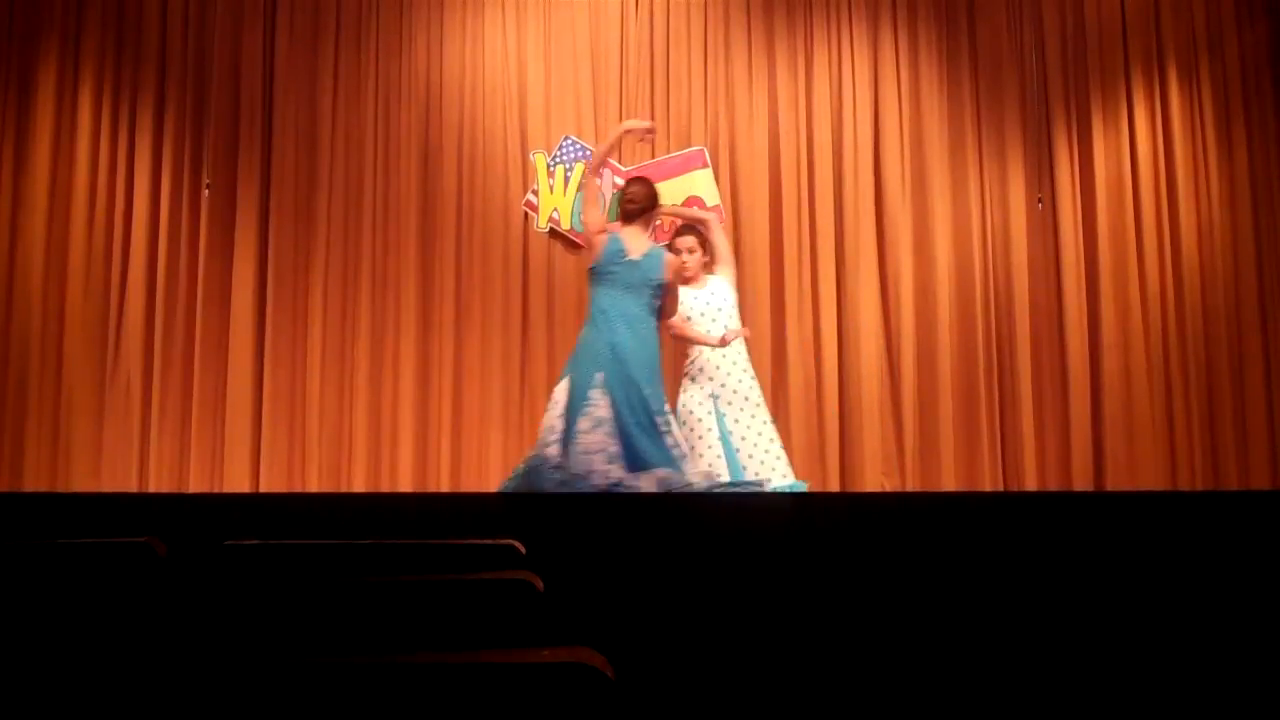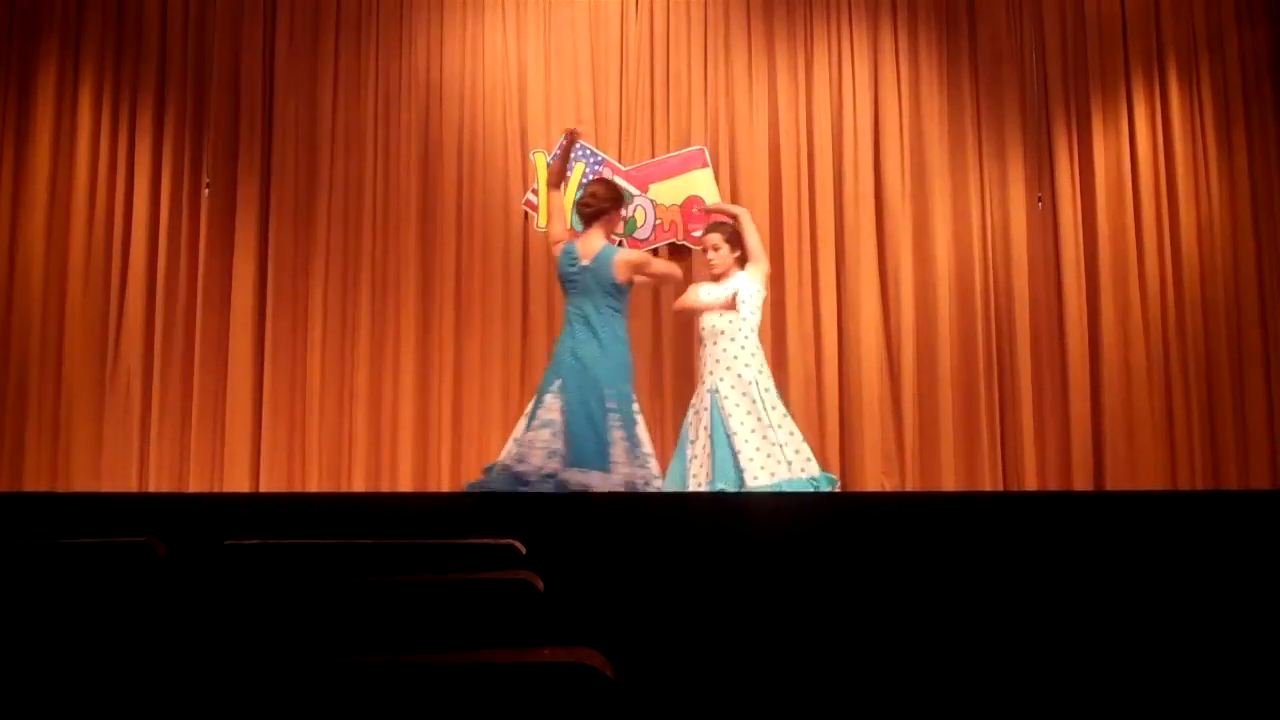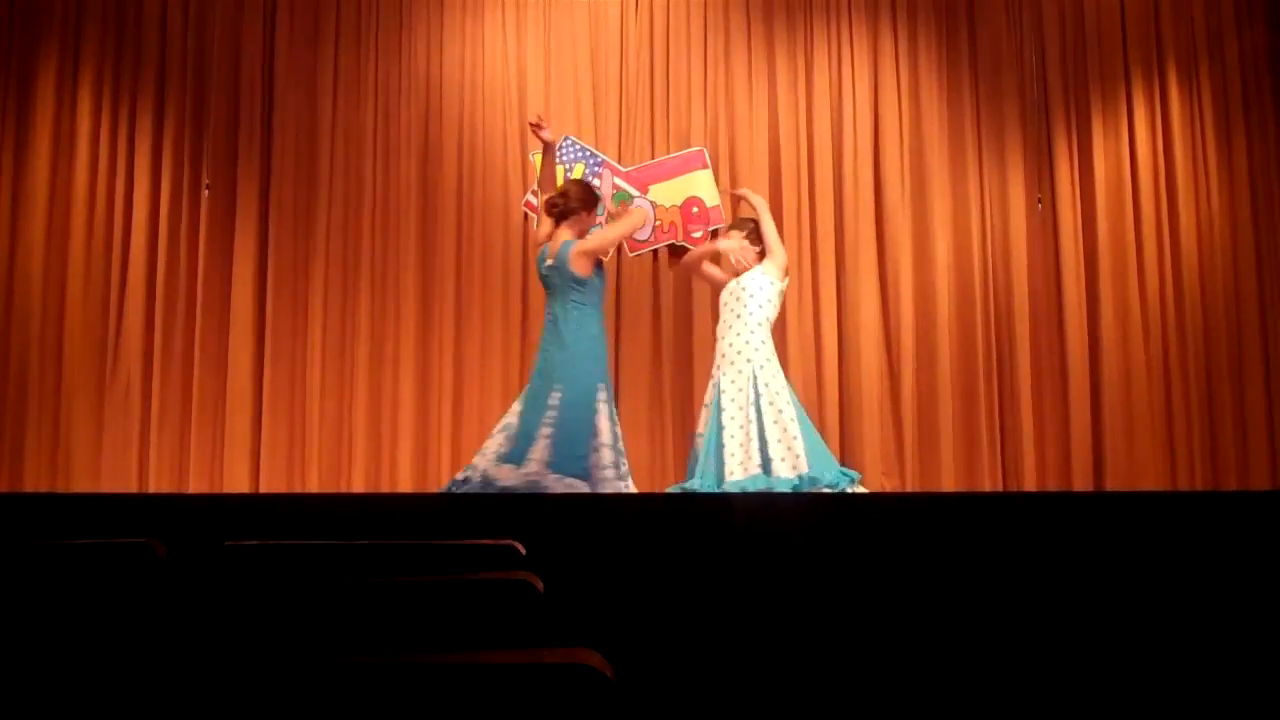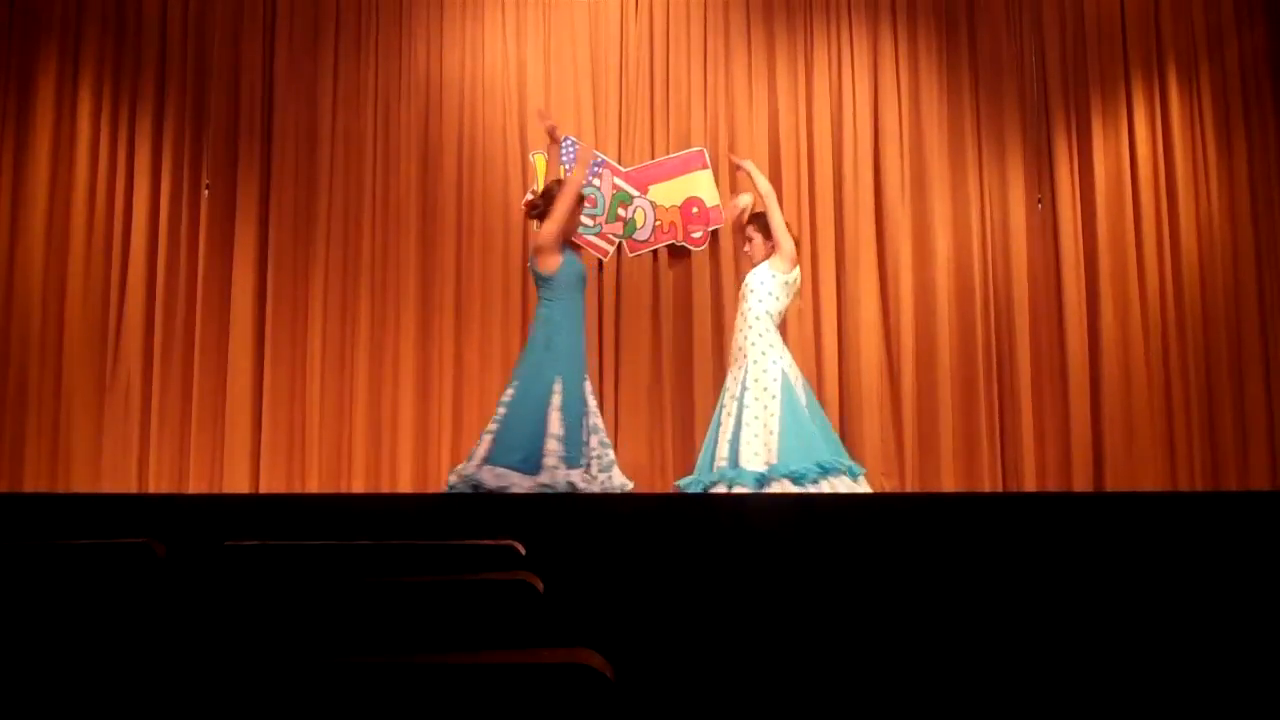
dt=0.2s
person 1, frame 1
left shoulder: (601, 243)
right shoulder: (667, 263)
left elbow: (590, 176)
right elbow: (666, 315)
left wrist: (621, 133)
left hip: (594, 353)
right hip: (637, 358)
right knee: (650, 446)
person 1, frame 2
left shoulder: (561, 248)
right shoulder: (624, 258)
left elbow: (554, 187)
right elbow: (675, 274)
left wrist: (567, 149)
right wrist: (639, 274)
left hip: (569, 358)
right hip: (609, 362)
left knee: (557, 444)
right knee: (609, 446)
person 1, frame 3
left shoulder: (547, 245)
right shoulder: (583, 250)
left elbow: (547, 194)
right elbow: (634, 220)
left wrist: (548, 148)
right wrist: (620, 213)
left hip: (554, 358)
right hip: (582, 360)
left knee: (543, 437)
right knee: (578, 447)
person 1, frame 4
left shoulder: (551, 247)
right shoulder: (546, 246)
left elbow: (561, 194)
right elbow: (571, 188)
left wrist: (553, 143)
right wrist: (583, 158)
left hip: (563, 358)
right hip: (552, 358)
left knee: (569, 440)
right knee: (541, 435)
person 2, frame 1
left shoulder: (722, 281)
right shoulder: (675, 294)
left elbow: (712, 218)
right elbow: (675, 327)
left wrist: (680, 213)
right wrist: (712, 339)
left hip: (740, 385)
right hip: (699, 388)
left knee: (755, 458)
right knee: (709, 468)
person 2, frame 2
left shoulder: (755, 276)
right shoulder: (701, 290)
left elbow: (743, 214)
right elbow: (680, 304)
left wrist: (719, 209)
right wrist: (716, 302)
left hip: (751, 378)
right hip: (713, 384)
left knee: (769, 456)
right knee: (714, 466)
person 2, frame 3
left shoulder: (774, 269)
right shoulder: (728, 284)
left elbow: (763, 209)
right elbow: (689, 263)
left wrist: (746, 195)
right wrist: (715, 247)
left hip: (759, 370)
right hip: (726, 375)
left knee: (774, 455)
right knee: (731, 458)
person 2, frame 4
left shoulder: (786, 260)
right shoulder: (765, 271)
left elbow: (771, 198)
right elbow: (744, 225)
left wrist: (749, 168)
right wrist: (742, 206)
left hip: (767, 363)
right hip: (748, 367)
left knee: (768, 446)
right knee: (747, 448)
